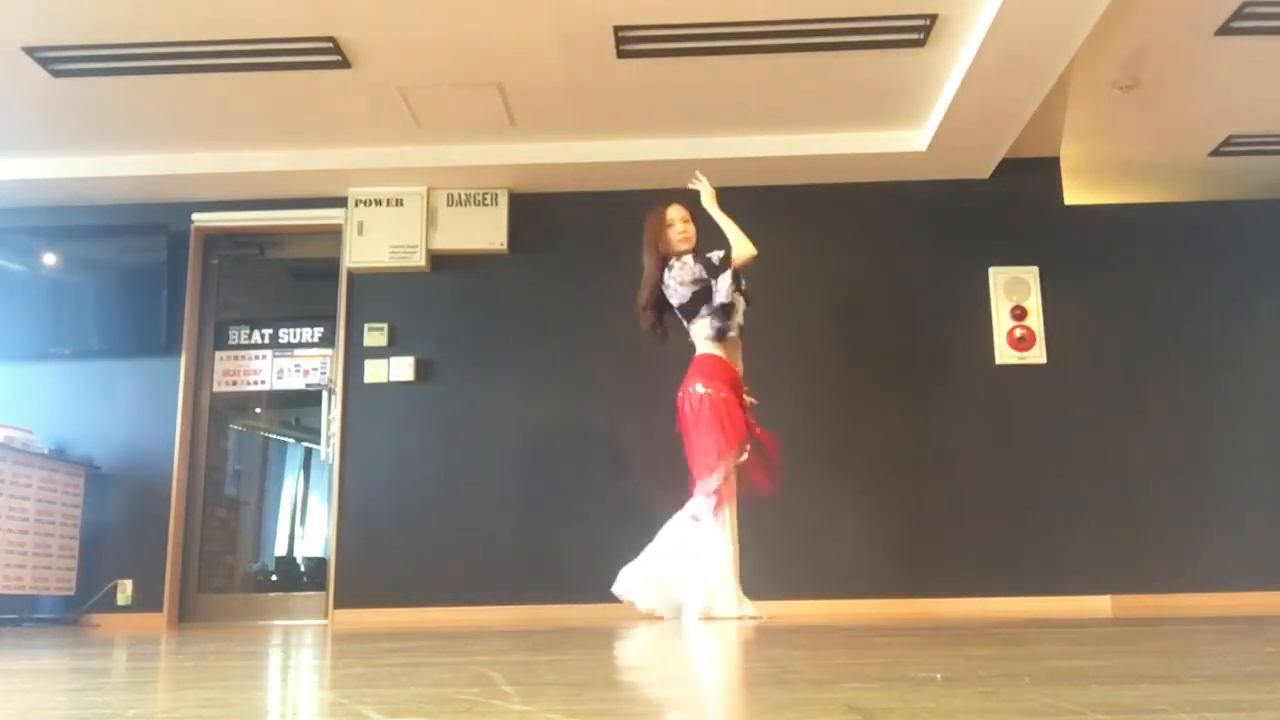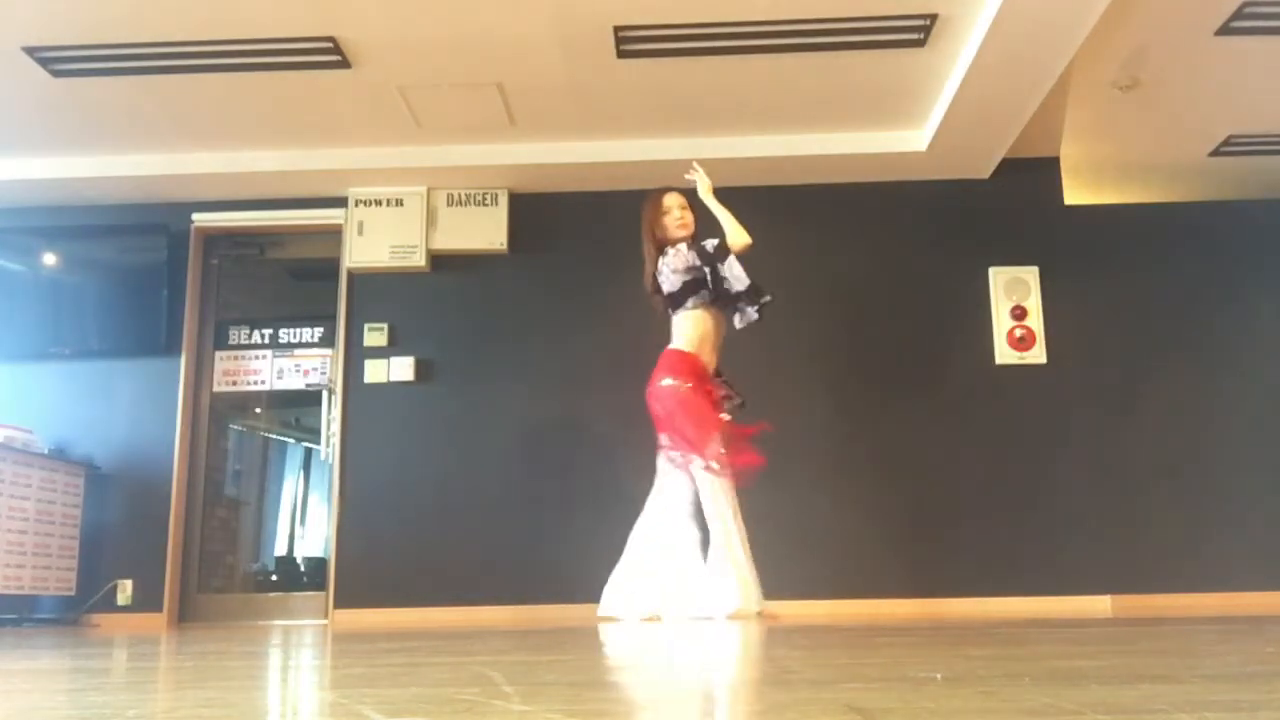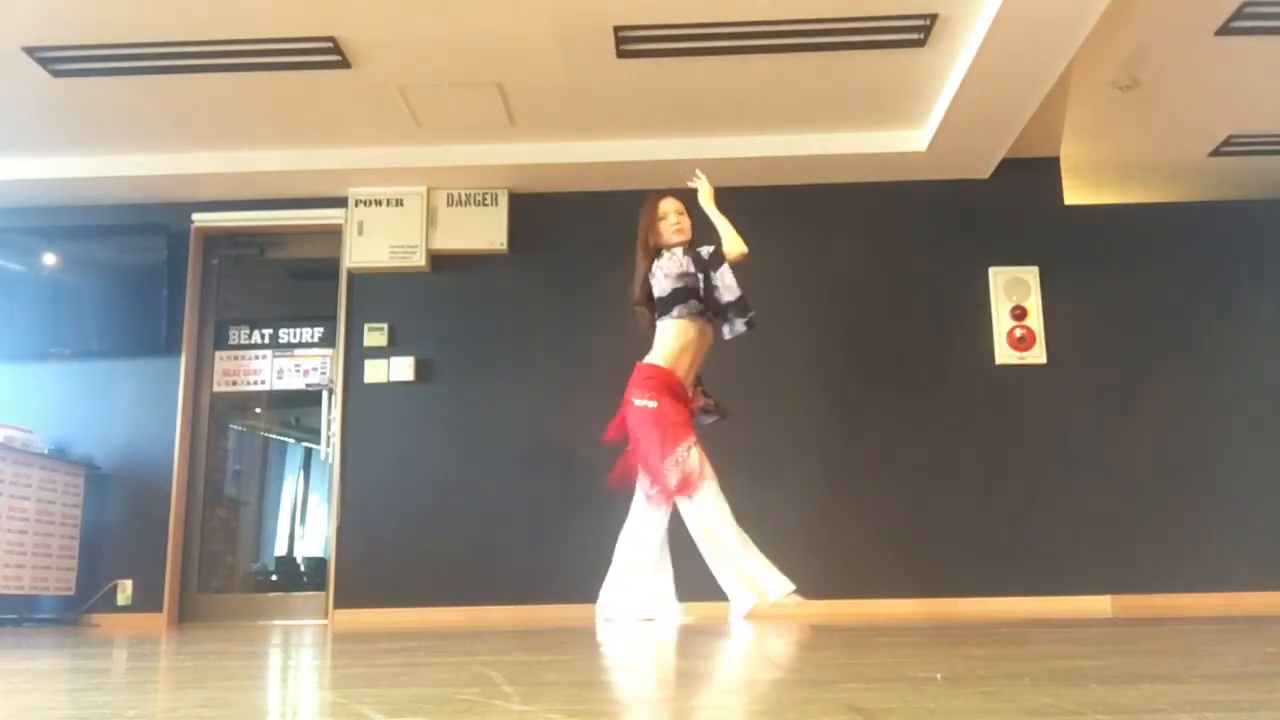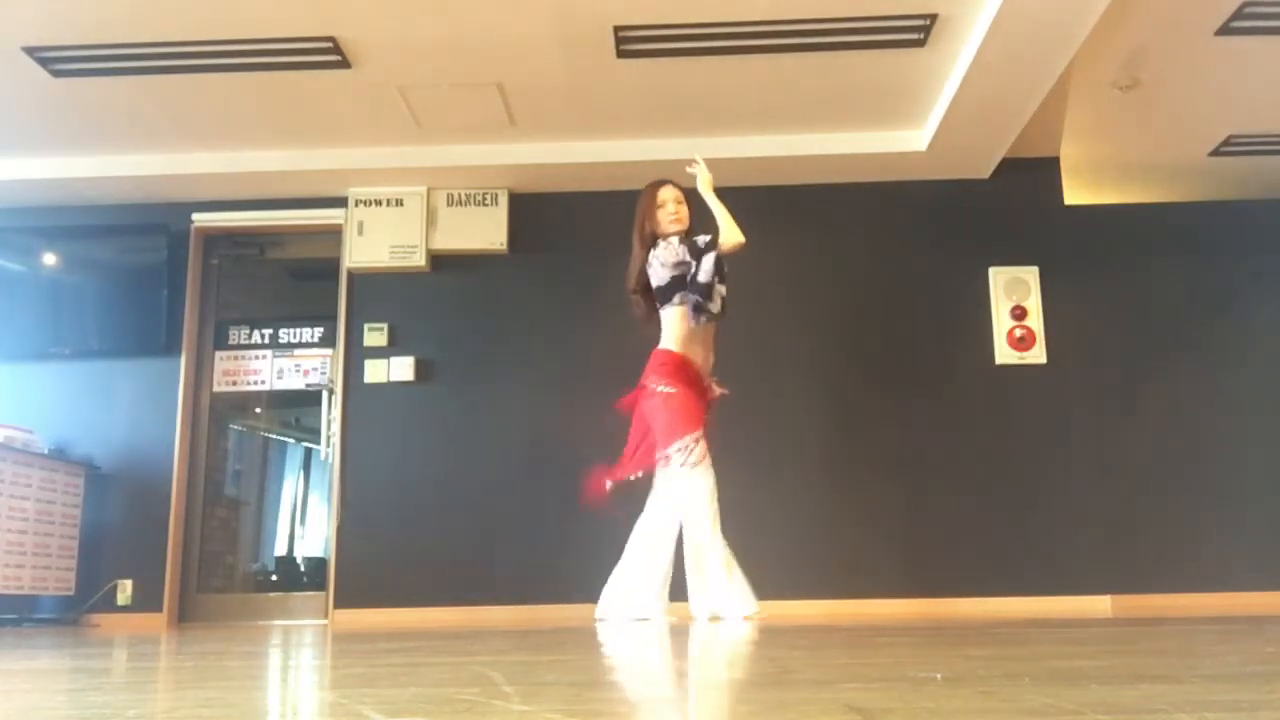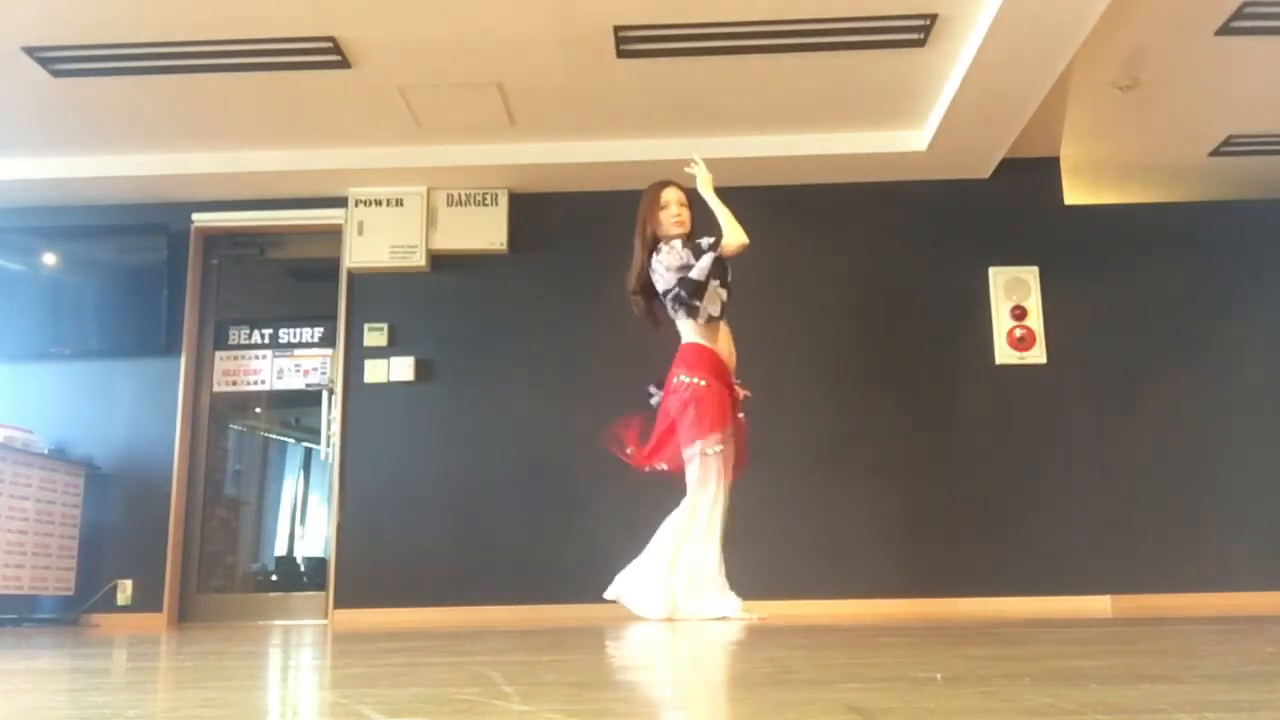
dt=0.2s
person 1, frame 1
left shoulder: (692, 273)
right shoulder: (682, 267)
right elbow: (747, 252)
right wrist: (714, 207)
left hip: (713, 386)
right hip: (708, 383)
left knee: (712, 495)
right knee: (716, 493)
left ankle: (653, 584)
right ankle: (714, 598)
person 1, frame 2
left shoulder: (689, 262)
right shoulder: (679, 256)
right elbow: (741, 241)
right wrist: (710, 197)
left hip: (689, 383)
right hip: (678, 379)
left knee: (672, 494)
right knee: (715, 486)
left ankle: (635, 596)
right ankle: (729, 594)
person 1, frame 3
left shoulder: (689, 267)
right shoulder: (671, 262)
right elbow: (738, 250)
right wrist: (709, 203)
left hip: (669, 395)
right hip: (656, 390)
left knee: (658, 499)
right knee: (702, 496)
left ankle: (632, 600)
right ankle: (752, 588)
person 1, frame 4
left shoulder: (683, 255)
right shoulder: (666, 251)
right elbow: (734, 239)
right wrist: (709, 192)
left hip: (687, 383)
right hip: (672, 379)
left knee: (673, 495)
right knee: (694, 490)
left ankle: (634, 597)
right ankle: (717, 596)
person 1, frame 5
left shoulder: (687, 259)
right shoulder: (670, 254)
right elbow: (738, 241)
right wrist: (710, 192)
left hip: (713, 381)
right hip: (699, 375)
left knee: (711, 491)
right knee: (705, 489)
right ankle: (698, 596)
